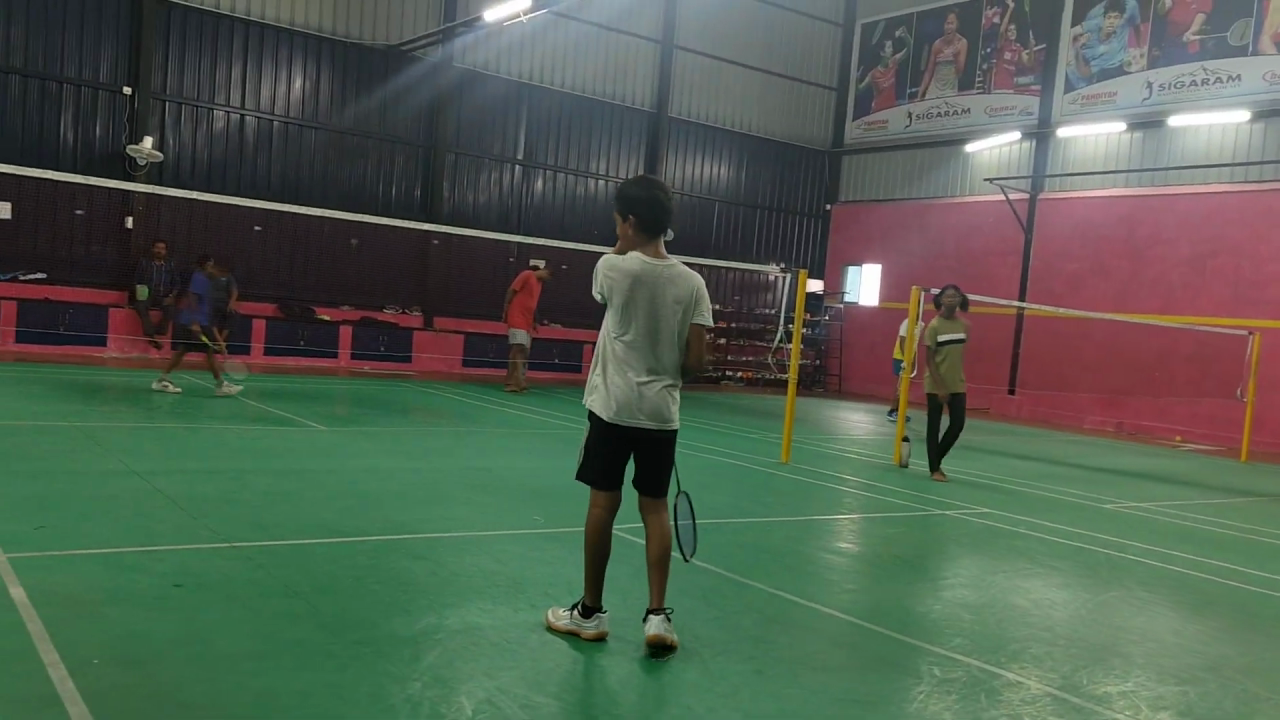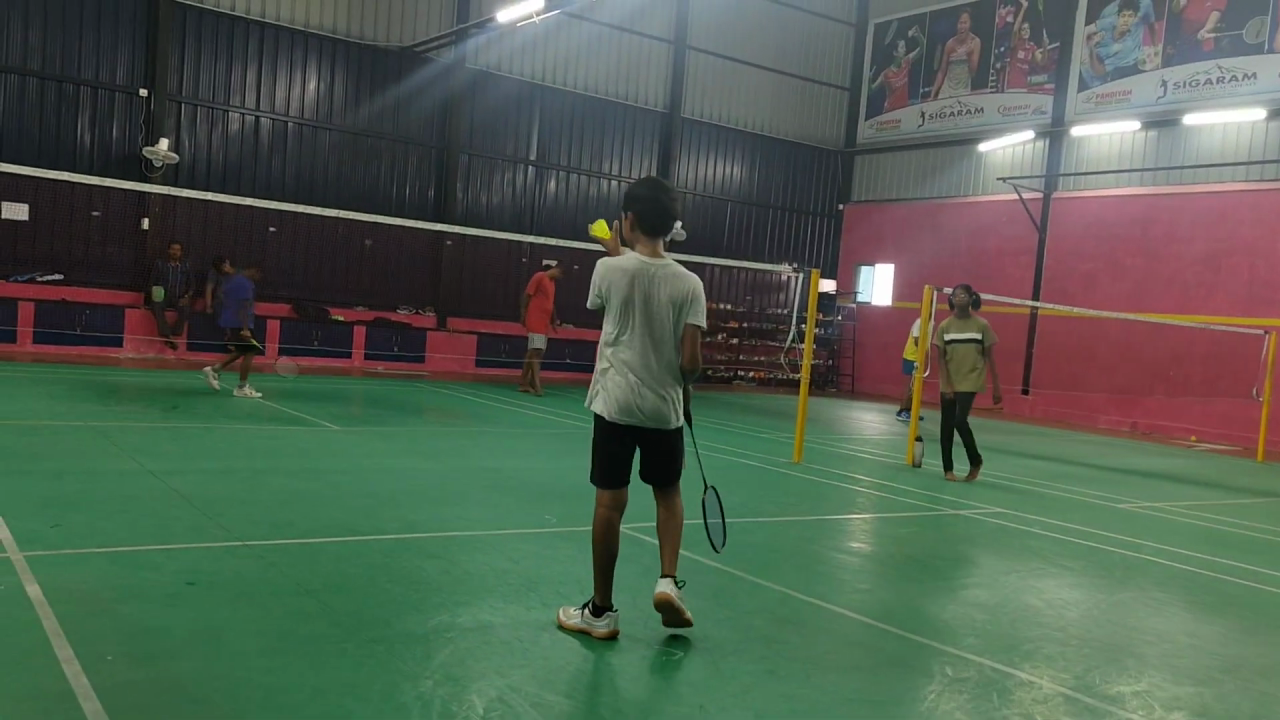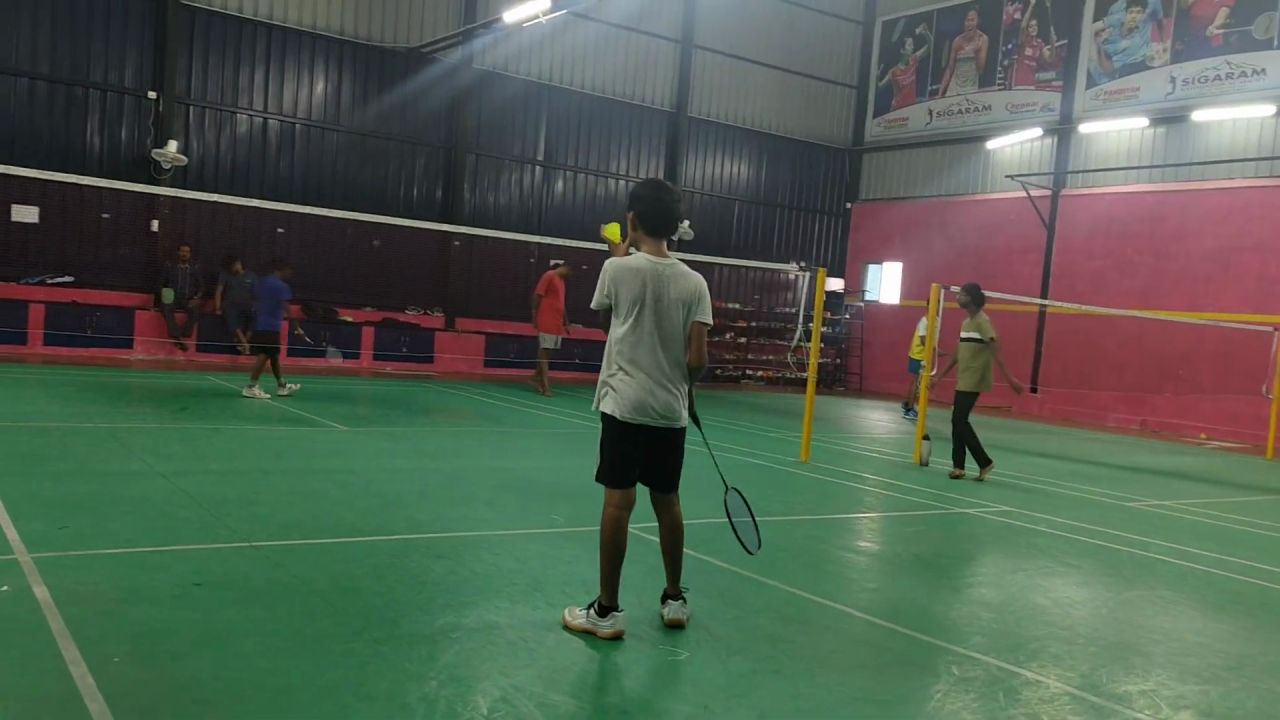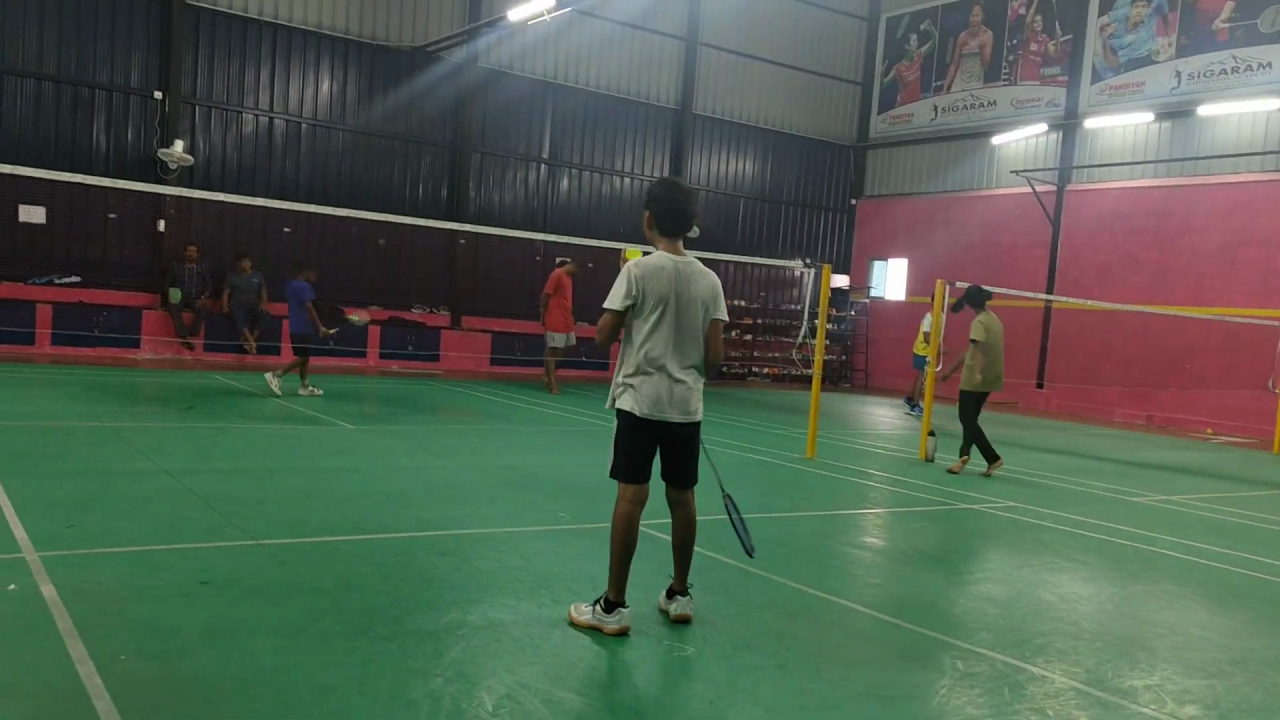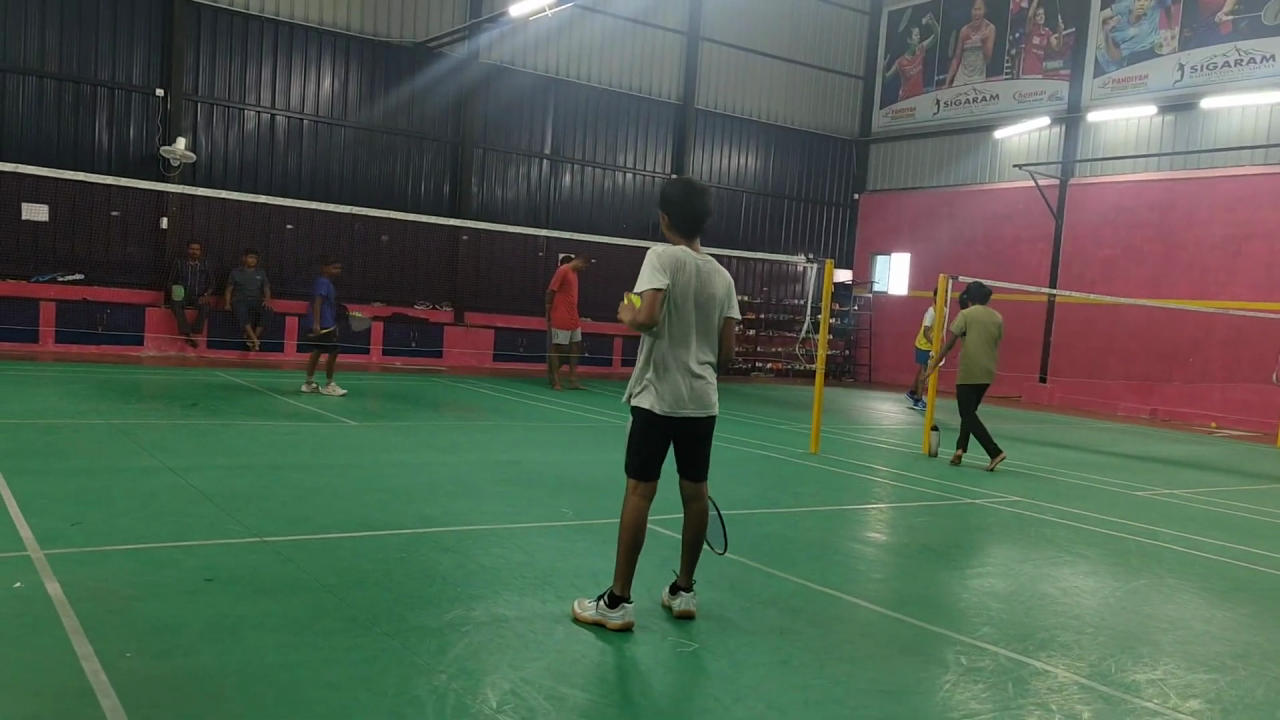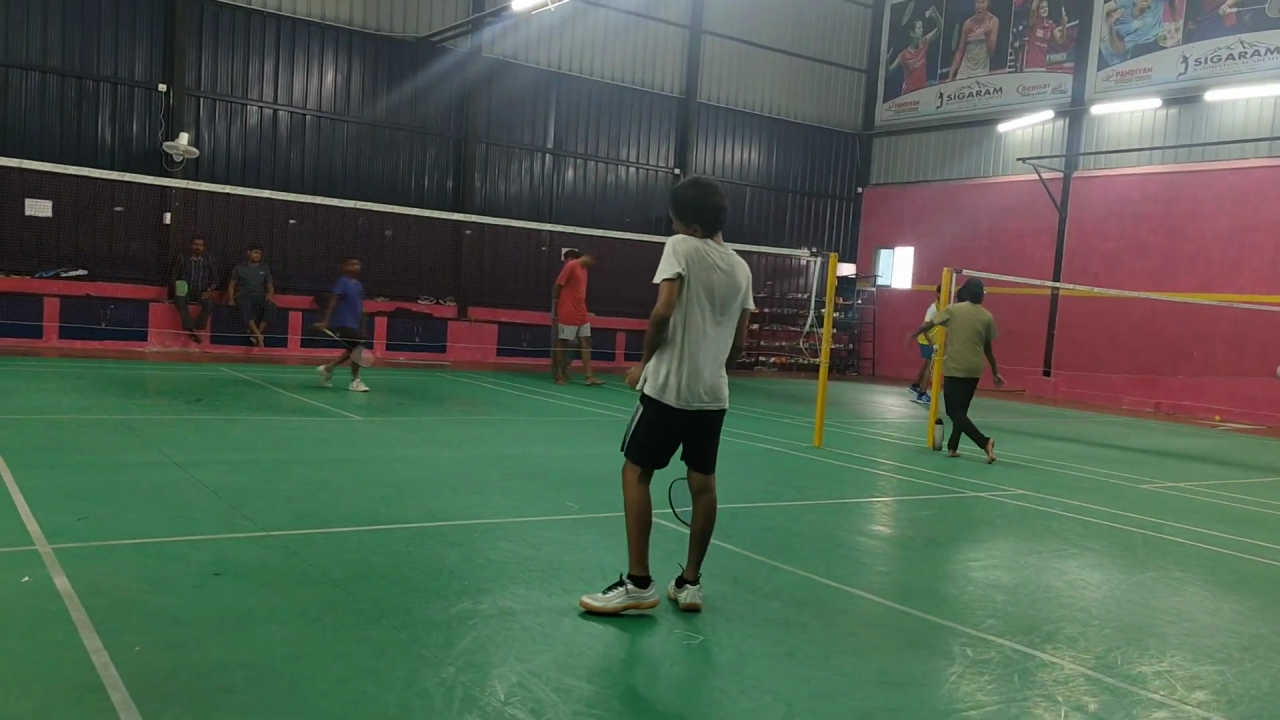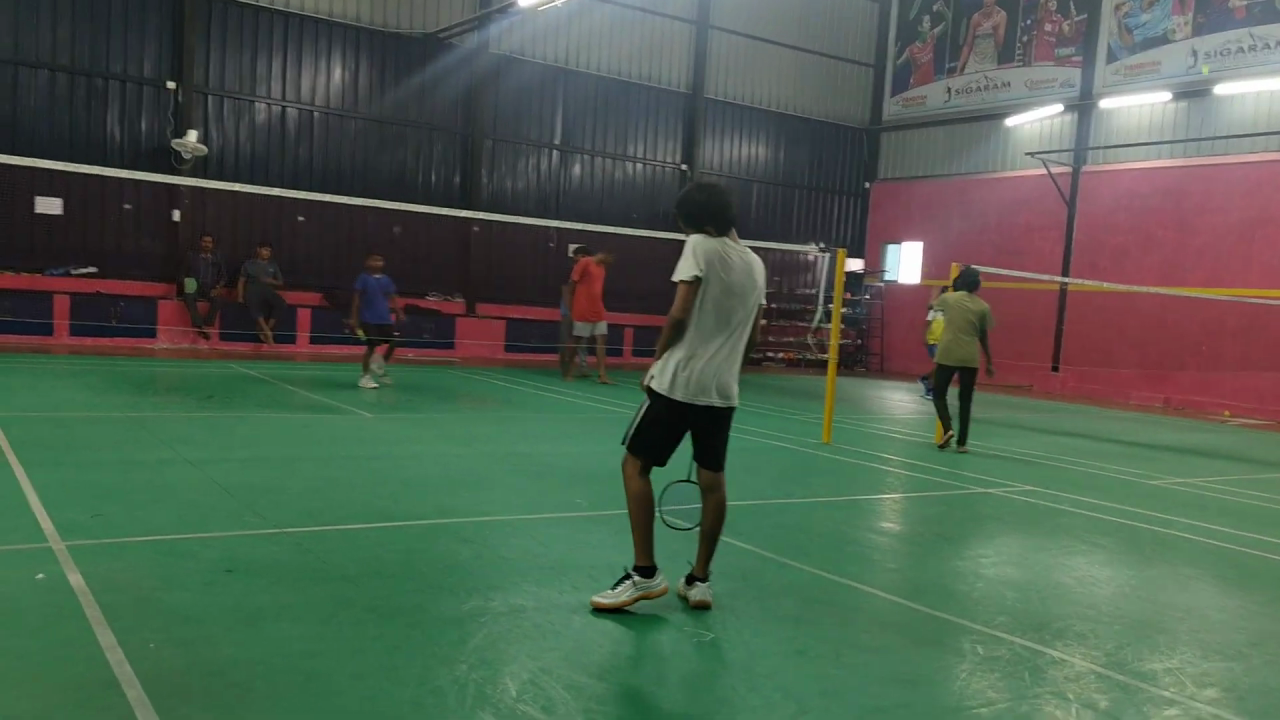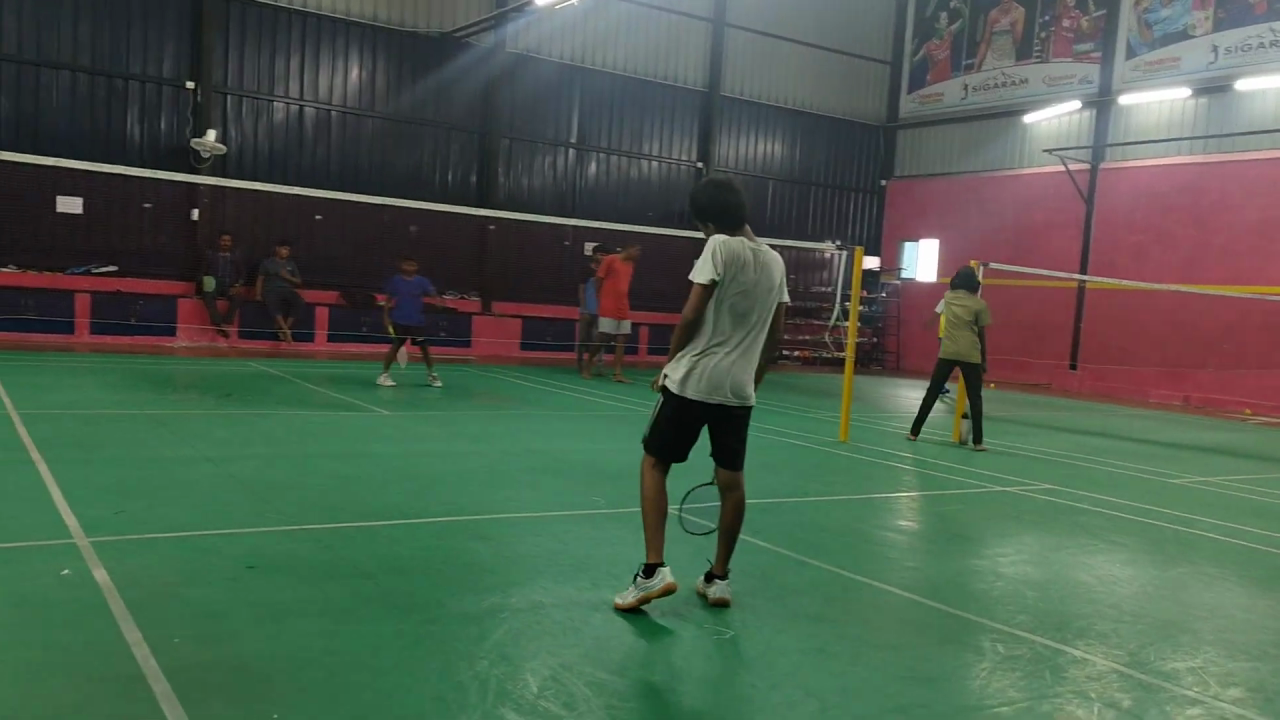
dt=0.2s
person 1, frame 1
left shoulder: (612, 268)
right shoulder: (692, 283)
right elbow: (696, 361)
left wrist: (623, 244)
left hip: (611, 406)
right hip: (662, 412)
left knee: (603, 505)
right knee: (656, 509)
left ankle: (591, 612)
right ankle: (657, 615)
person 1, frame 2
left shoulder: (608, 270)
right shoulder: (689, 284)
right elbow: (691, 362)
left hip: (615, 405)
right hip: (665, 410)
left knee: (610, 504)
right knee: (668, 493)
left ankle: (601, 610)
right ankle: (669, 582)
person 1, frame 3
left shoulder: (617, 269)
right shoulder: (693, 282)
right elbow: (698, 360)
left hip: (623, 404)
right hip: (670, 410)
left knee: (618, 503)
right knee: (667, 503)
left ankle: (607, 610)
right ankle: (674, 599)
person 1, frame 4
left shoulder: (640, 269)
right shoulder: (709, 280)
left elbow: (604, 336)
right elbow: (715, 355)
left hip: (639, 401)
right hip: (686, 407)
left knee: (630, 499)
right knee: (683, 500)
left ankle: (613, 606)
right ankle: (679, 595)
person 1, frame 5
left shoulder: (662, 257)
right shoulder: (722, 275)
left elbow: (648, 318)
right elbow: (727, 351)
left wrist: (627, 314)
left hip: (656, 397)
right hip: (703, 402)
left knee: (639, 492)
right knee: (695, 493)
left ankle: (617, 601)
right ankle: (683, 590)
person 1, frame 6
left shoulder: (681, 247)
right shoulder: (741, 268)
left elbow: (663, 313)
right elbow: (738, 343)
left wrist: (644, 363)
left hip: (668, 388)
right hip: (713, 395)
left knee: (636, 474)
right knee: (703, 486)
left ankle: (639, 582)
right ankle: (689, 583)
person 1, frame 7
left shoulder: (701, 247)
right shoulder: (756, 264)
left elbow: (679, 315)
left wrist: (655, 363)
left hip: (677, 383)
right hip: (723, 390)
left knee: (636, 466)
right knee: (713, 483)
left ankle: (646, 571)
right ankle: (699, 581)
person 1, frame 8
left shoulder: (718, 248)
right shoulder: (775, 262)
left elbow: (691, 315)
right elbow: (774, 335)
left wrist: (669, 362)
left hip: (693, 381)
right hip: (738, 390)
left knee: (654, 467)
right knee: (731, 482)
left ankle: (654, 570)
right ankle: (718, 579)
person 2, frame 1
left shoulder: (964, 325)
right shoulder: (934, 326)
right elbow: (929, 360)
right wrist: (940, 388)
left hip: (958, 385)
right hip: (935, 385)
left knee: (958, 423)
right knee: (934, 426)
left ankle: (936, 461)
right ankle: (934, 469)
person 2, frame 2
left shoulder: (981, 325)
right shoulder: (944, 326)
left elbow: (989, 357)
right elbow: (941, 359)
left wrist: (996, 387)
right wrist: (947, 386)
left hip: (971, 382)
right hip: (949, 384)
left knee: (960, 421)
right knee: (947, 425)
left ankle: (975, 461)
right ankle: (948, 469)
person 2, frame 3
left shoulder: (982, 321)
right shoulder: (966, 322)
left elbow: (996, 350)
left wrist: (1008, 377)
right wrist: (942, 375)
left hip: (974, 380)
right hip: (964, 380)
left knee: (959, 420)
right knee: (959, 421)
left ankle: (980, 462)
right ankle: (959, 465)
person 2, frame 4
left shoulder: (979, 321)
right shoulder: (993, 320)
left elbow: (978, 350)
left wrist: (978, 374)
right wrist: (952, 369)
left hip: (975, 380)
right hip: (991, 378)
left knee: (968, 419)
right knee: (970, 418)
left ankle: (992, 458)
right ankle: (964, 454)
person 2, frame 5
left shoulder: (965, 315)
right shoulder: (998, 318)
left elbow: (950, 342)
left wrist: (934, 364)
left hip: (969, 372)
right hip: (987, 373)
left knee: (968, 415)
right knee: (969, 413)
left ankle: (995, 452)
right ankle: (961, 449)
person 2, frame 6
left shoulder: (952, 310)
right shoulder: (987, 317)
left elbow: (928, 326)
right elbow: (988, 348)
left wrist: (913, 335)
right wrist: (995, 373)
left hip: (954, 367)
right hip: (975, 369)
left knee: (953, 411)
right knee: (960, 409)
left ankle: (985, 442)
right ankle: (953, 446)
person 2, frame 7
left shoulder: (948, 298)
right shoulder: (984, 307)
left elbow: (935, 304)
right elbow: (984, 337)
right wrist: (990, 362)
left hip: (947, 356)
right hip: (971, 359)
left knee: (939, 395)
right knee: (965, 400)
left ankle: (948, 429)
right ankle: (961, 442)
person 2, frame 8
left shoulder: (948, 297)
right shoulder: (979, 304)
right elbow: (981, 335)
right wrist: (984, 360)
left hip: (948, 353)
right hip: (971, 356)
left knee: (932, 392)
right knee: (975, 398)
left ankle: (915, 431)
right ankle: (977, 440)
